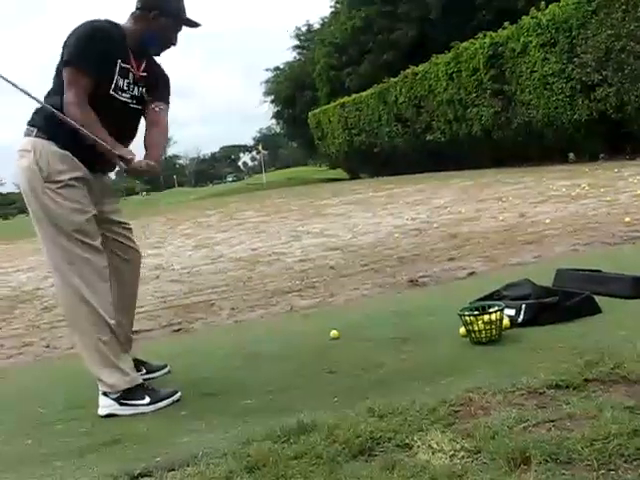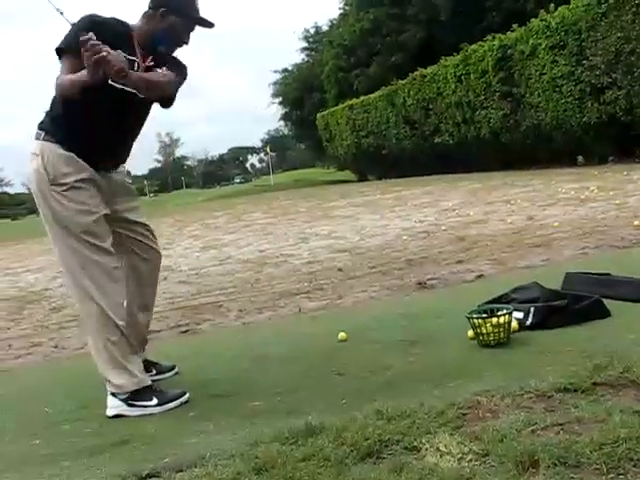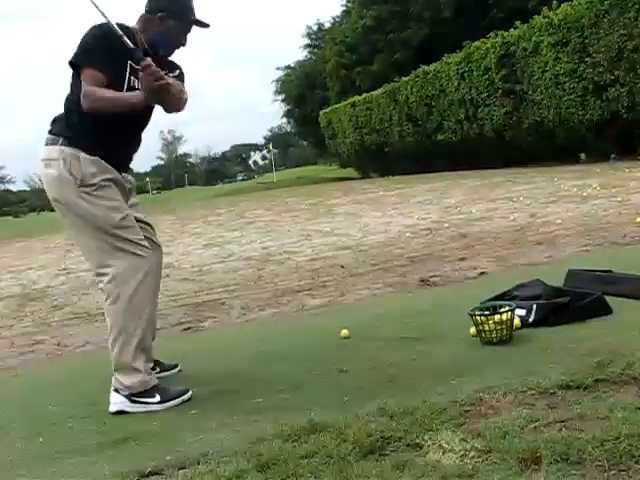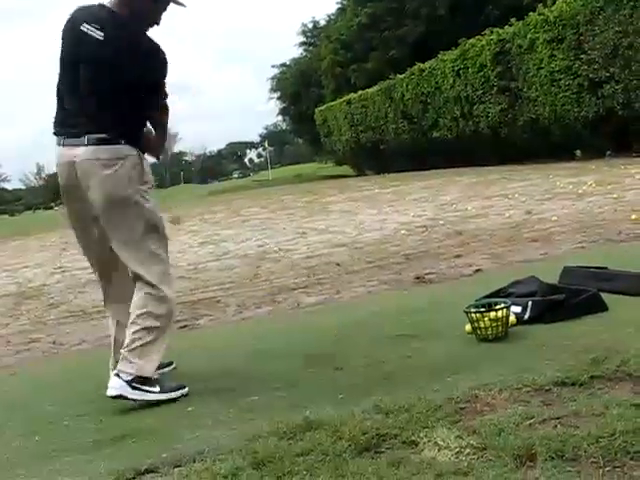
dt=0.2s
person 1, frame 1
left shoulder: (155, 75)
right shoulder: (95, 35)
left elbow: (157, 121)
right elbow: (73, 103)
left wrist: (150, 163)
right wrist: (115, 151)
left hip: (93, 169)
right hip: (51, 159)
left knee: (123, 256)
right knee: (85, 271)
left ankle: (120, 359)
right ankle: (117, 388)
person 1, frame 2
left shoulder: (170, 66)
left elbow: (162, 86)
right elbow: (63, 87)
left wrist: (121, 67)
right wrist: (91, 73)
left hip: (106, 170)
right hip: (60, 162)
left knee: (142, 254)
right knee: (98, 271)
left ankle: (131, 360)
right ankle: (126, 390)
person 1, frame 3
left shoulder: (167, 66)
right shoulder: (105, 37)
left elbow: (176, 101)
right elbow: (89, 98)
left wrist: (159, 84)
right wrist: (135, 97)
left hip: (108, 168)
right hip: (76, 164)
left knee: (146, 253)
right knee: (130, 263)
left ankle: (133, 358)
right ankle: (132, 387)
person 1, frame 4
right shoulder: (147, 52)
right elbow: (159, 126)
right wrist: (155, 144)
left hip: (69, 156)
right hip: (114, 159)
left knee: (112, 265)
right knee: (150, 267)
left ankle: (129, 356)
right ankle: (132, 372)
